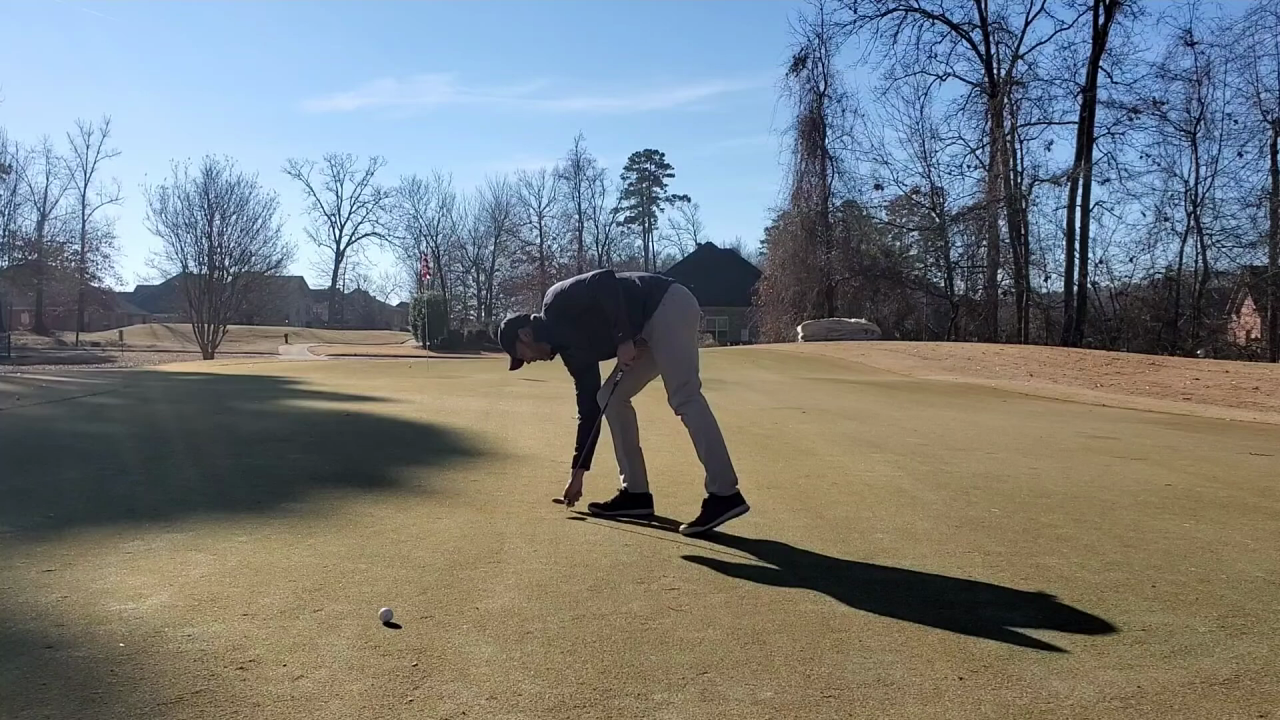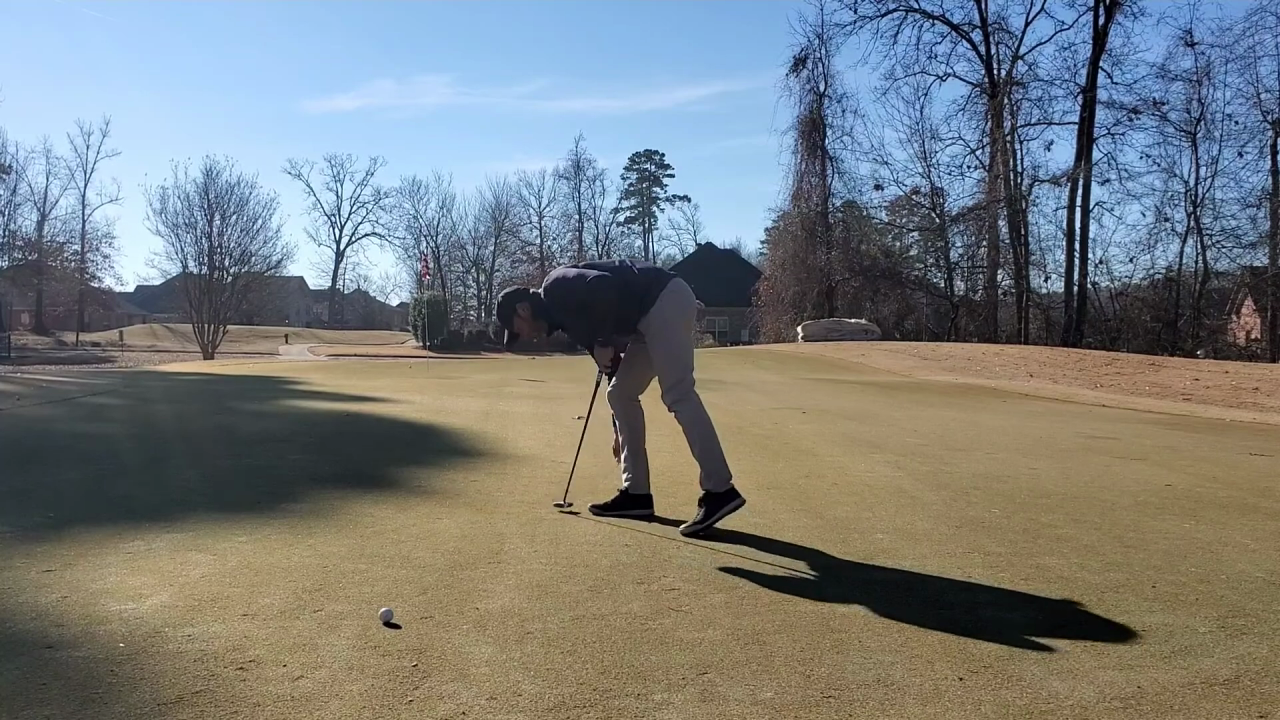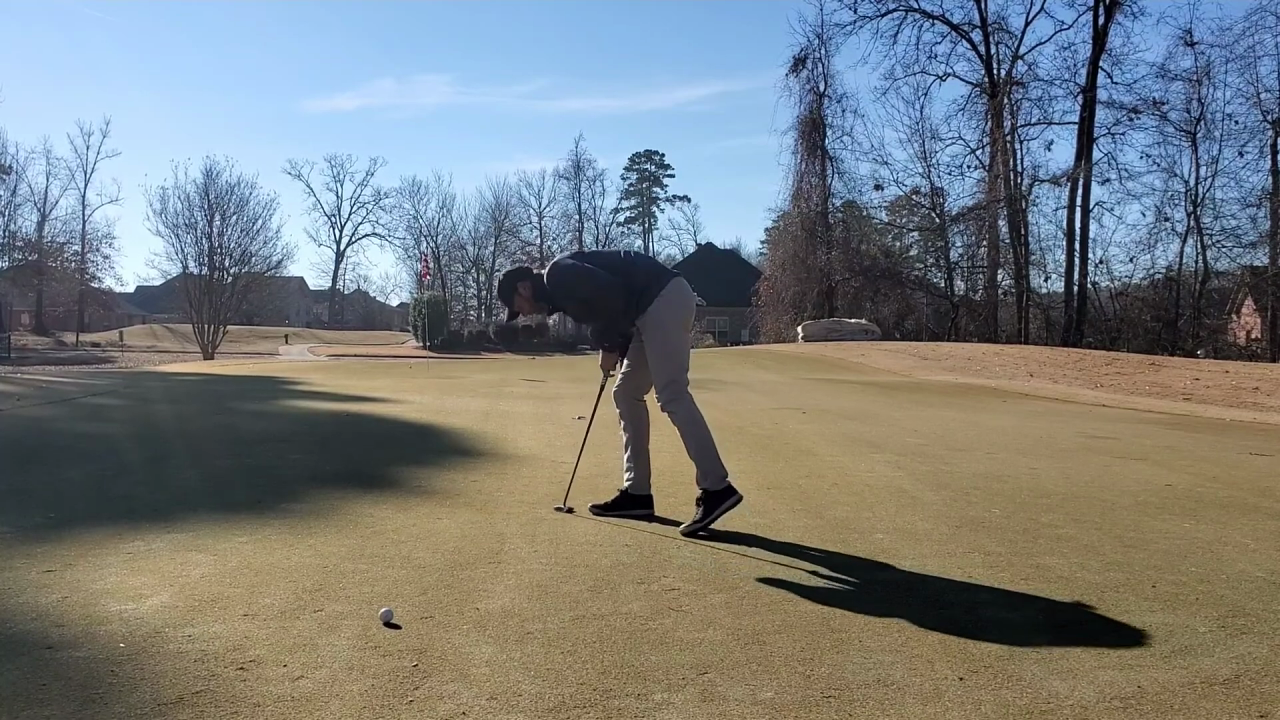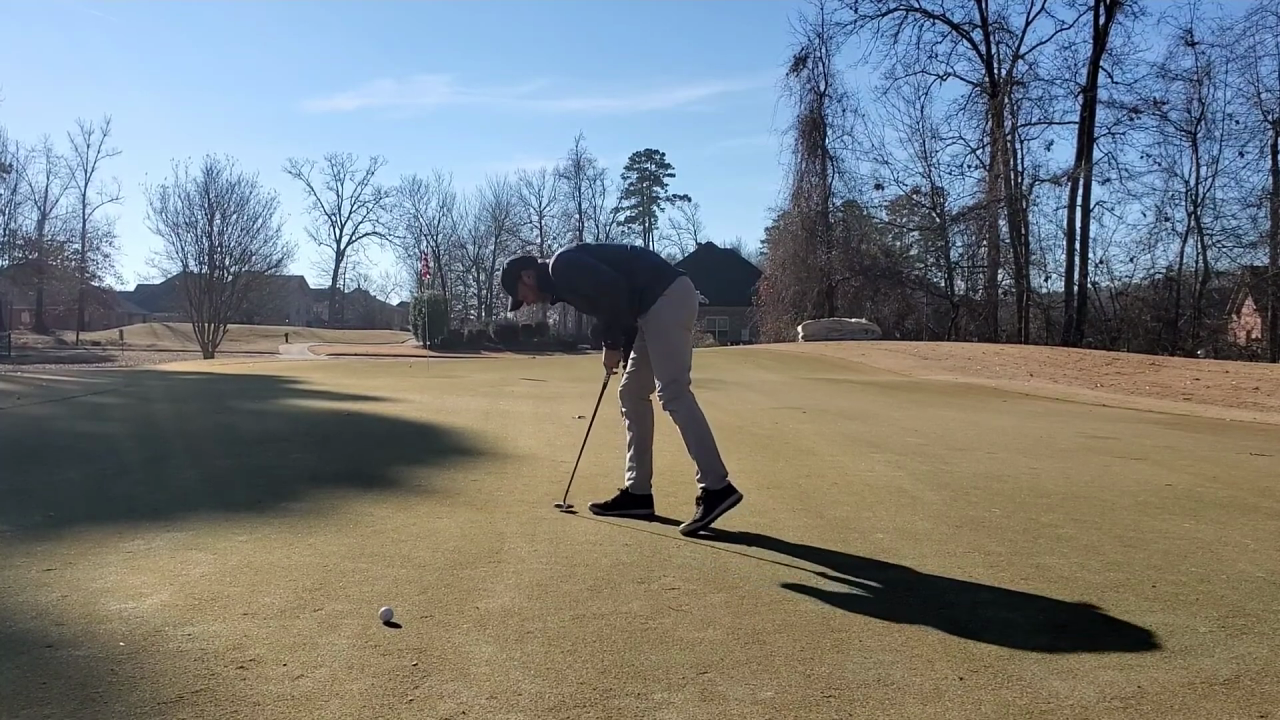
dt=0.5s
person 1, frame 1
left shoulder: (557, 303)
right shoulder: (570, 346)
left elbow: (605, 281)
right elbow: (589, 405)
left wrist: (623, 338)
right wrist: (578, 471)
left hip: (669, 307)
left knee: (684, 398)
right knee: (610, 398)
left ankle: (725, 496)
right ankle: (636, 493)
person 1, frame 2
left shoulder: (556, 290)
right shoulder: (566, 317)
left elbow: (603, 285)
right elbow: (610, 365)
left wrist: (603, 342)
right wrist: (621, 430)
left hip: (666, 301)
right hip: (650, 316)
left knee: (678, 395)
right knee: (620, 393)
left ankle: (719, 492)
right ankle: (636, 493)
person 1, frame 3
left shoulder: (558, 275)
right shoulder: (561, 293)
left elbow: (611, 291)
right elbow: (613, 320)
left wrist: (607, 347)
left hip: (665, 298)
right hip: (655, 308)
left knee: (671, 394)
right knee: (627, 393)
left ankle: (717, 489)
right ankle: (637, 494)
person 1, frame 4
left shoulder: (562, 266)
right shoulder: (565, 283)
left elbow: (615, 289)
right elbow: (618, 314)
left wrist: (611, 345)
left hip: (667, 297)
right hip: (659, 304)
left knee: (672, 393)
right knee: (632, 393)
left ankle: (716, 488)
right ankle: (637, 492)
